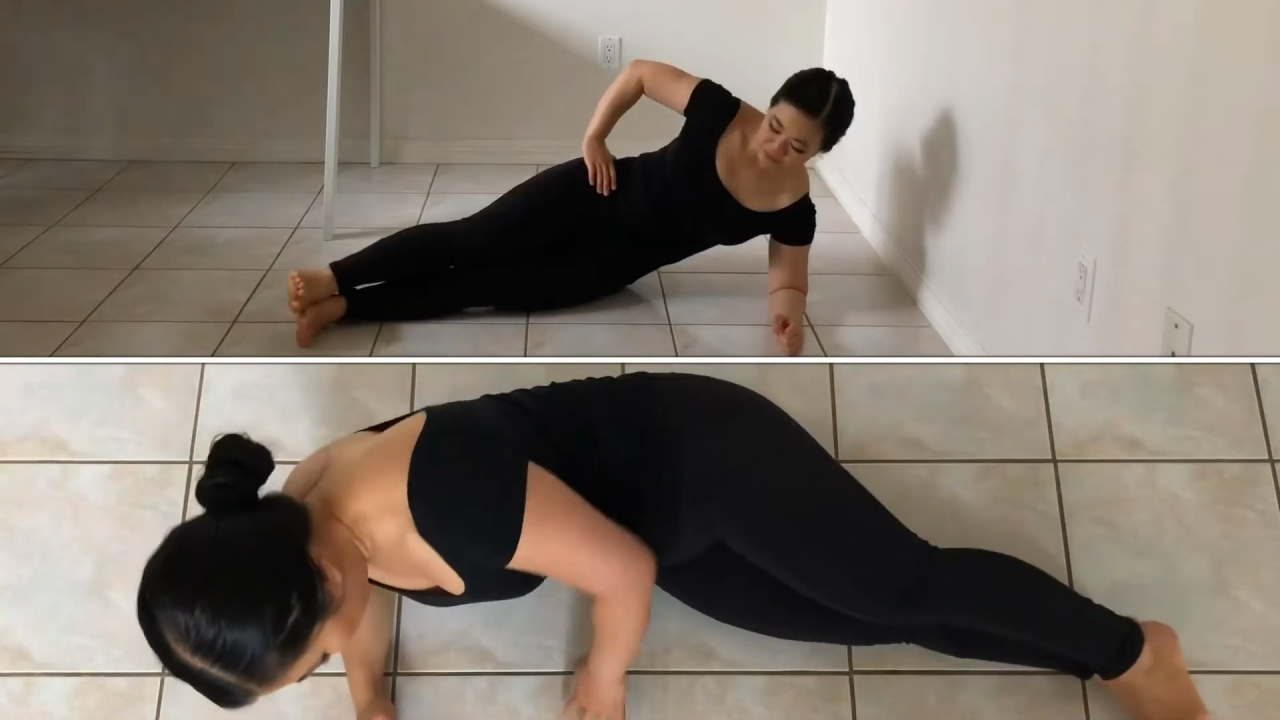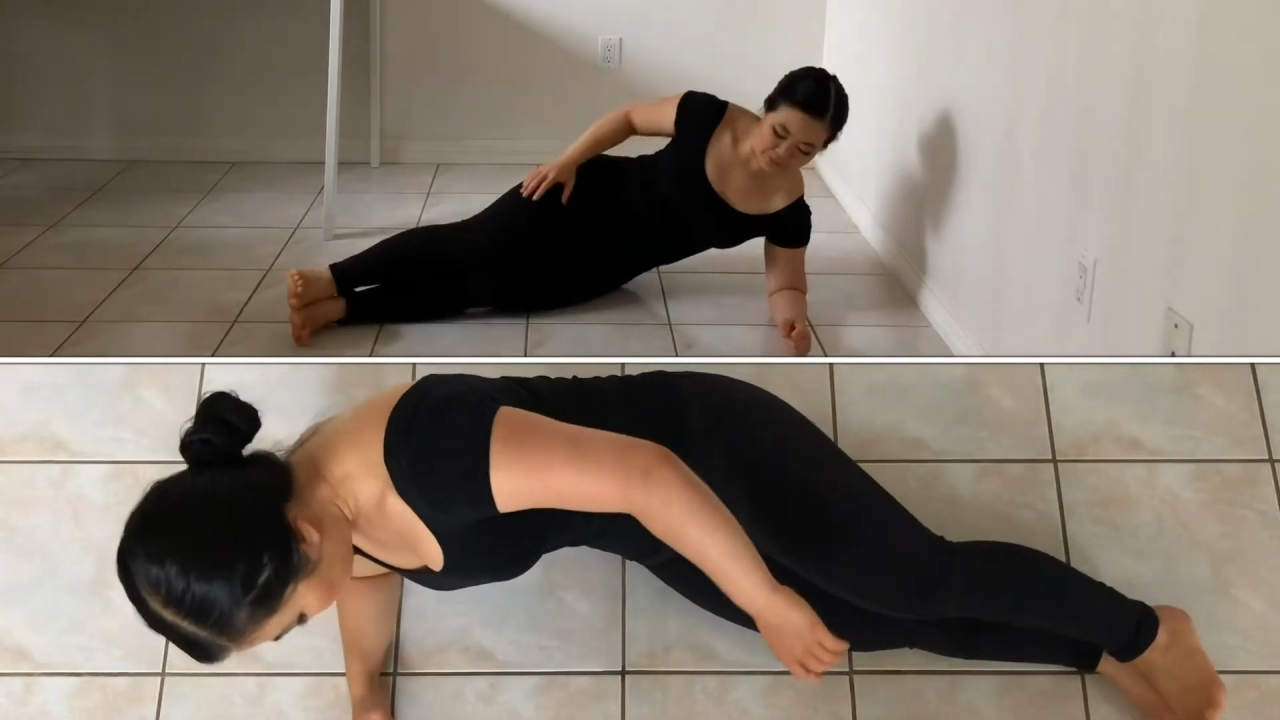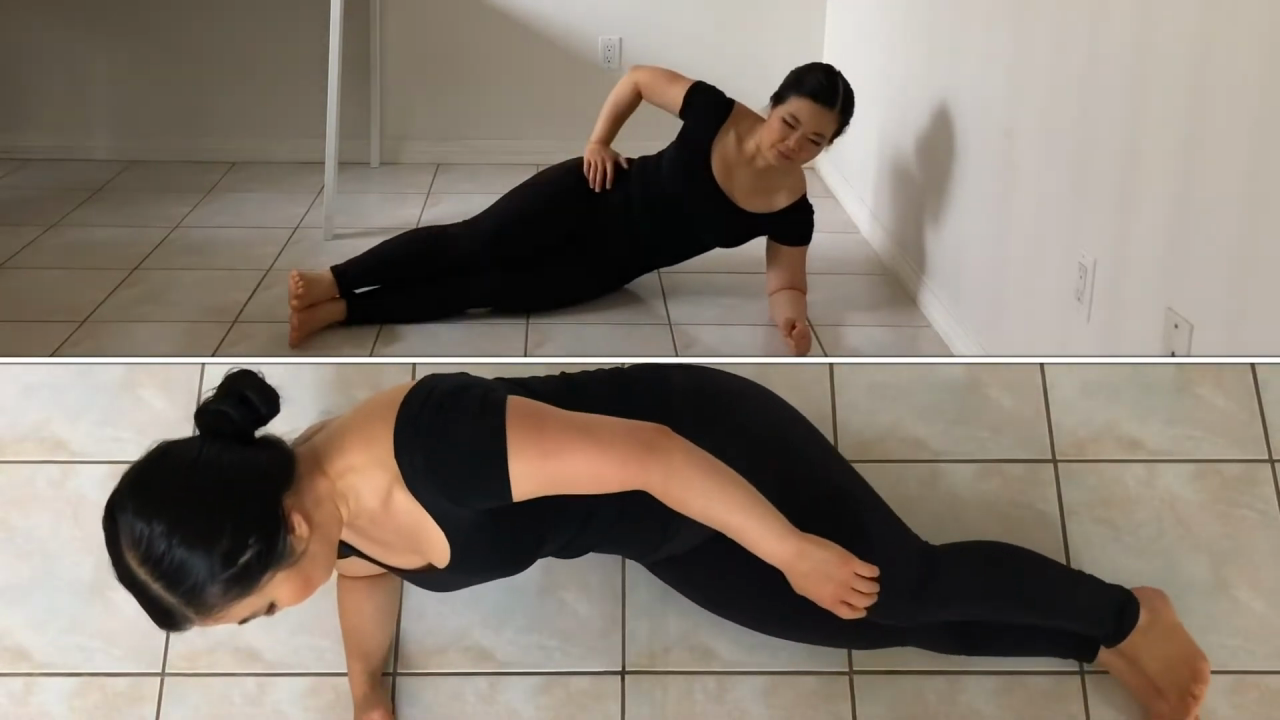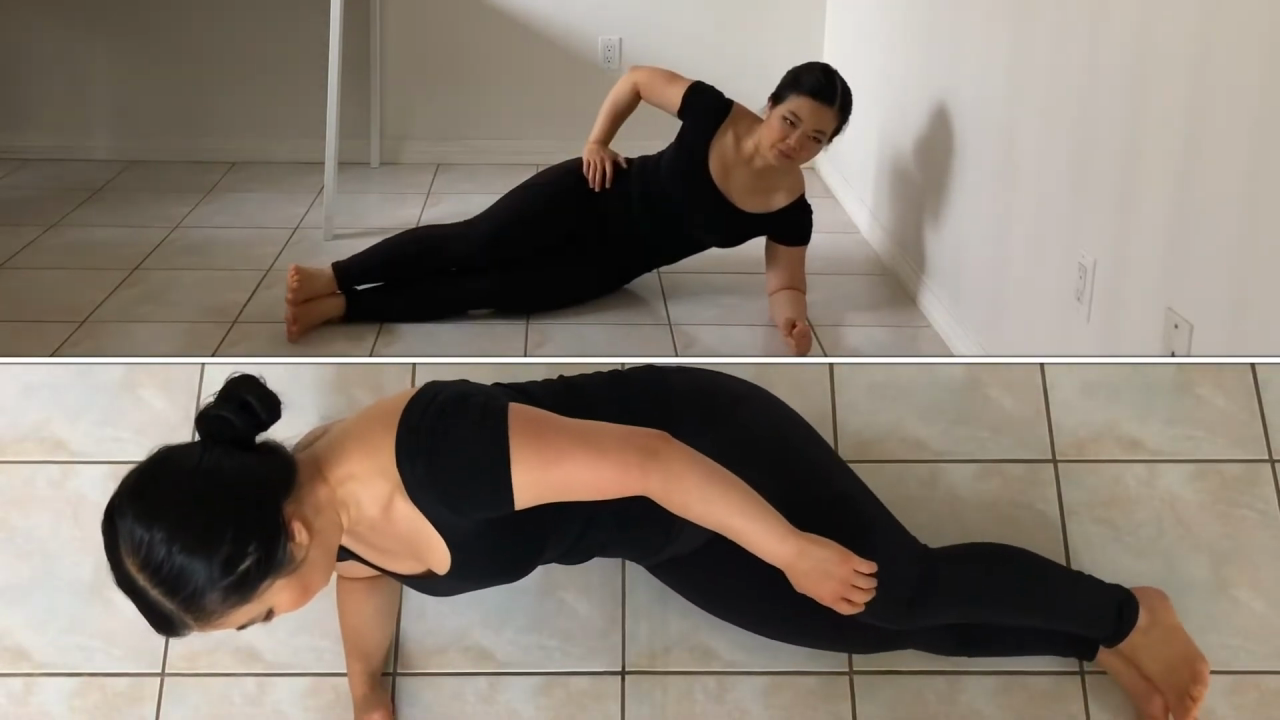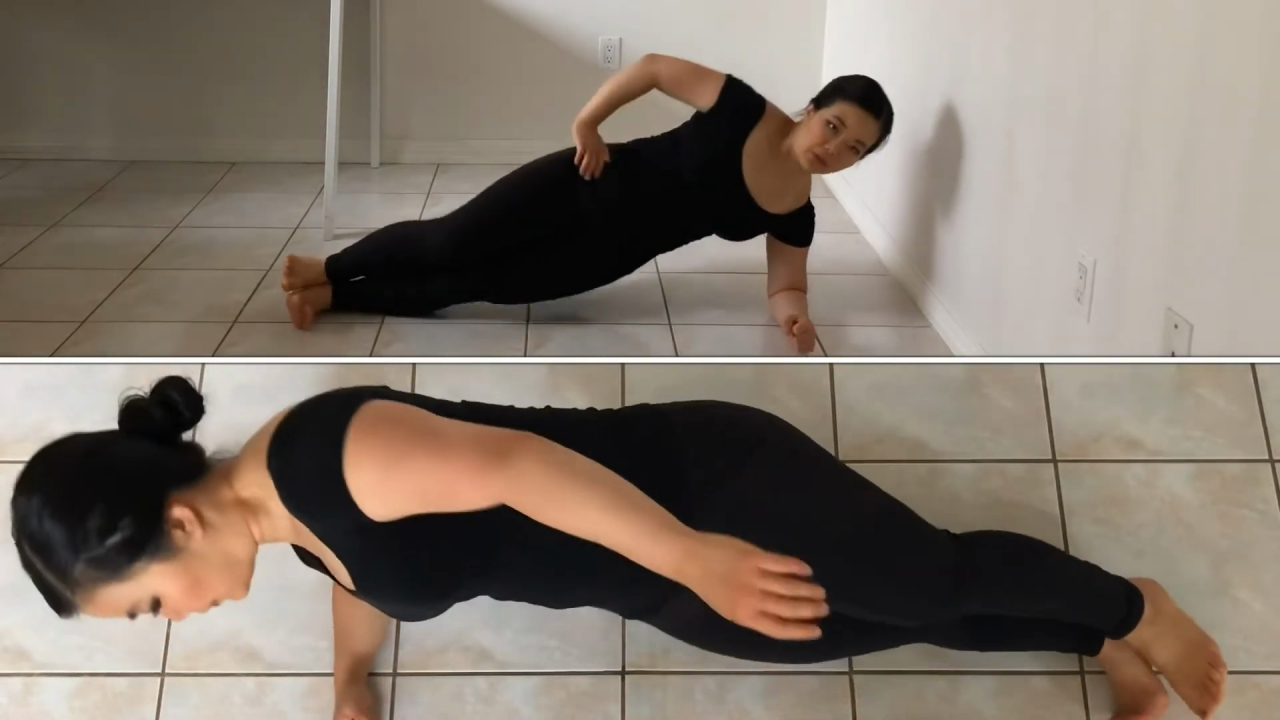
dt=1s
person 1, frame 1
left shoulder: (437, 488)
right shoulder: (296, 525)
left elbow: (624, 575)
right elbow: (365, 605)
left hip: (701, 453)
right hip: (667, 533)
left knee: (901, 585)
right knee: (870, 620)
person 1, frame 2
left shoulder: (418, 449)
right shoulder: (308, 509)
left elbow: (643, 475)
left wrist: (769, 603)
left hip: (705, 447)
right hip: (656, 539)
left knee: (915, 579)
right knee: (866, 624)
left ankle: (1143, 630)
person 1, frame 3
left shoulder: (426, 444)
right shoulder: (318, 509)
left elbow: (652, 452)
left wrist: (793, 550)
left hip: (704, 443)
right hip: (659, 537)
left knee: (907, 585)
right knee: (867, 623)
left ankle: (1126, 614)
person 1, frame 4
left shoulder: (428, 455)
right shoulder: (309, 505)
left elbow: (651, 458)
left wrist: (792, 549)
left hip: (704, 444)
right hip: (662, 542)
left knee: (904, 589)
right knee: (868, 626)
left ankle: (1126, 616)
person 1, frame 5
left shoulder: (314, 453)
right shoulder: (286, 511)
left elbow: (511, 462)
left wrist: (693, 557)
left hip: (705, 483)
right hip: (659, 579)
left knee: (932, 579)
left ankle: (1135, 610)
person 2, frame 1
left shoulder: (792, 206)
right shoulder: (719, 111)
left elbow: (787, 281)
right elbow: (639, 73)
left wrist: (788, 316)
right wrist: (593, 140)
left hip: (613, 262)
right hip: (597, 196)
left knee: (482, 285)
right knee: (472, 240)
left ankle: (342, 306)
right ankle: (331, 279)
person 2, frame 2
left shoulder: (788, 209)
right shoulder: (709, 117)
left elbow: (785, 282)
right elbow: (628, 118)
left wrist: (794, 320)
right wrist: (567, 161)
left hip: (610, 263)
right hip: (592, 195)
left knee: (488, 288)
right knee: (472, 244)
left ankle: (341, 308)
right ankle: (332, 279)
person 2, frame 3
left shoulder: (791, 208)
right shoulder: (716, 112)
left elbow: (785, 283)
right elbow: (637, 79)
left wrist: (793, 320)
right wrist: (597, 142)
left hip: (612, 263)
right hip: (593, 197)
left knee: (489, 288)
right knee: (473, 244)
left ankle: (340, 311)
right ankle: (332, 282)
person 2, frame 4
left shoulder: (790, 208)
right shoulder: (714, 112)
left elbow: (784, 283)
right elbow: (637, 79)
left wrist: (794, 320)
right wrist: (597, 142)
left hip: (614, 261)
right hip: (595, 196)
left knee: (491, 290)
right knee: (474, 244)
left ankle: (340, 307)
right ankle: (333, 277)
person 2, frame 5
left shoulder: (795, 213)
right shoulder: (745, 110)
left elbow: (784, 286)
right elbow: (653, 67)
left wrist: (796, 318)
right wrist: (585, 124)
left hip: (613, 248)
right hip: (592, 184)
left knee: (479, 283)
right knee: (450, 241)
left ankle: (331, 297)
right ankle: (326, 268)
